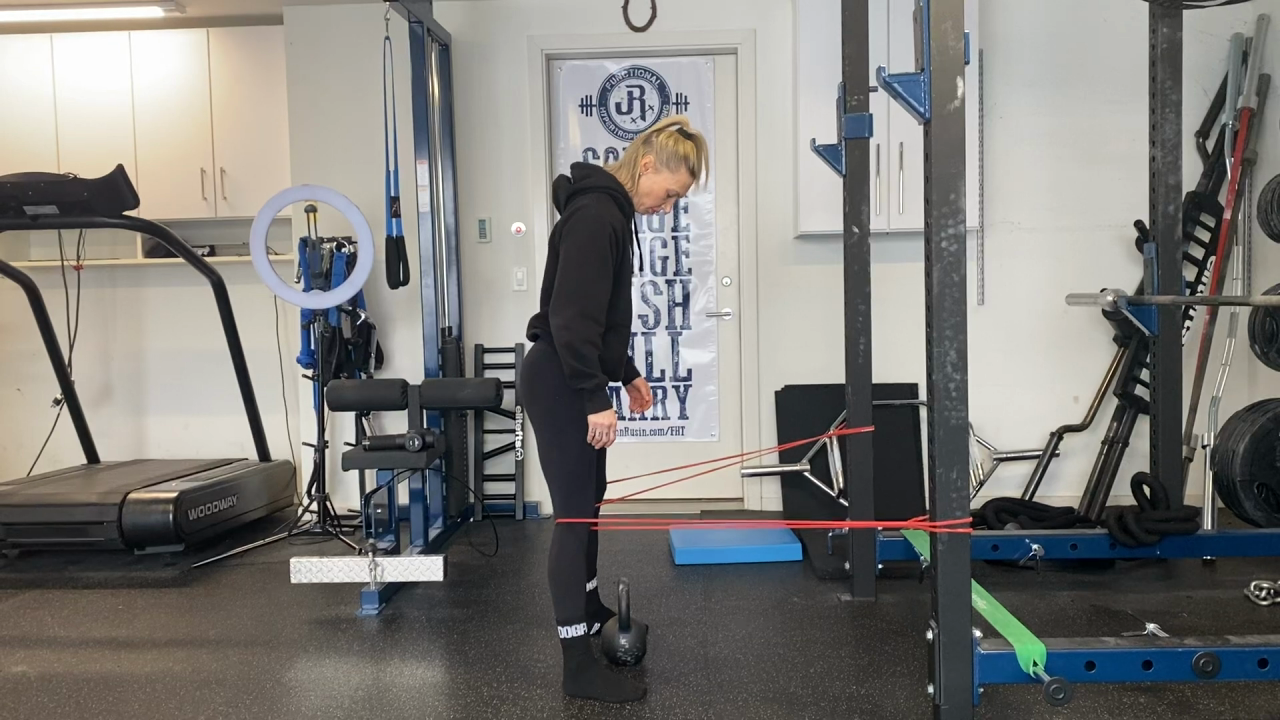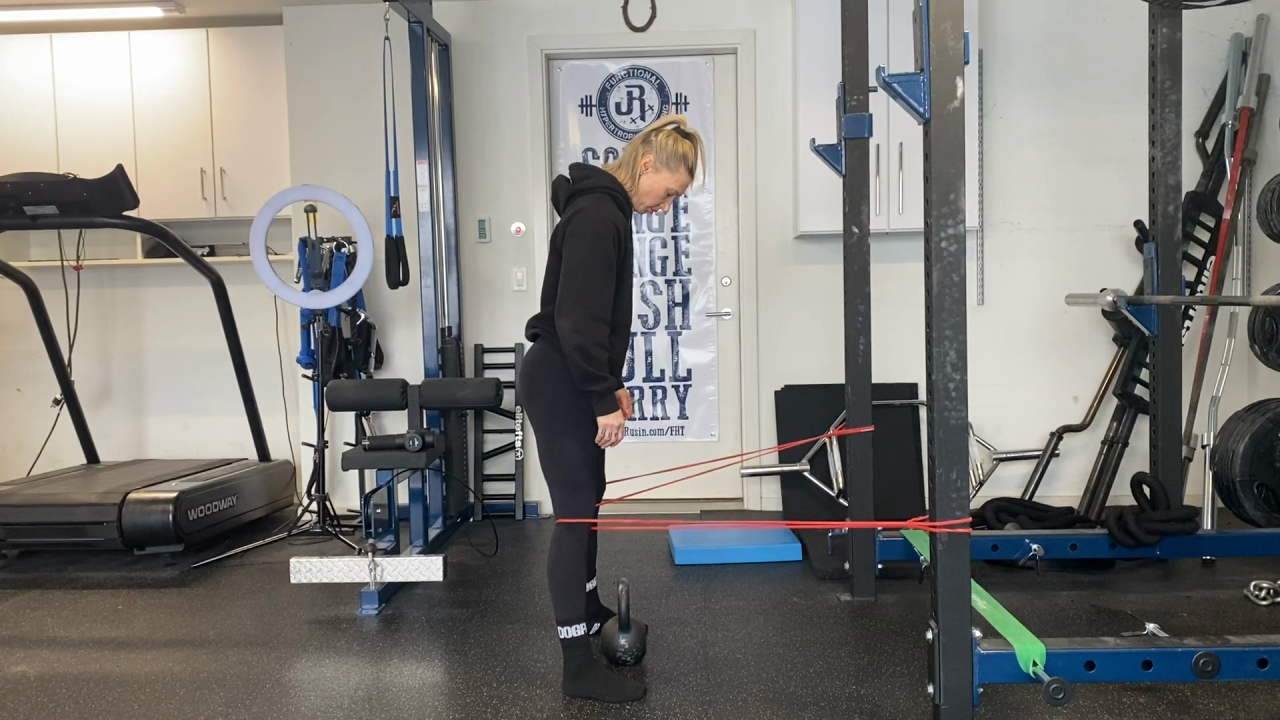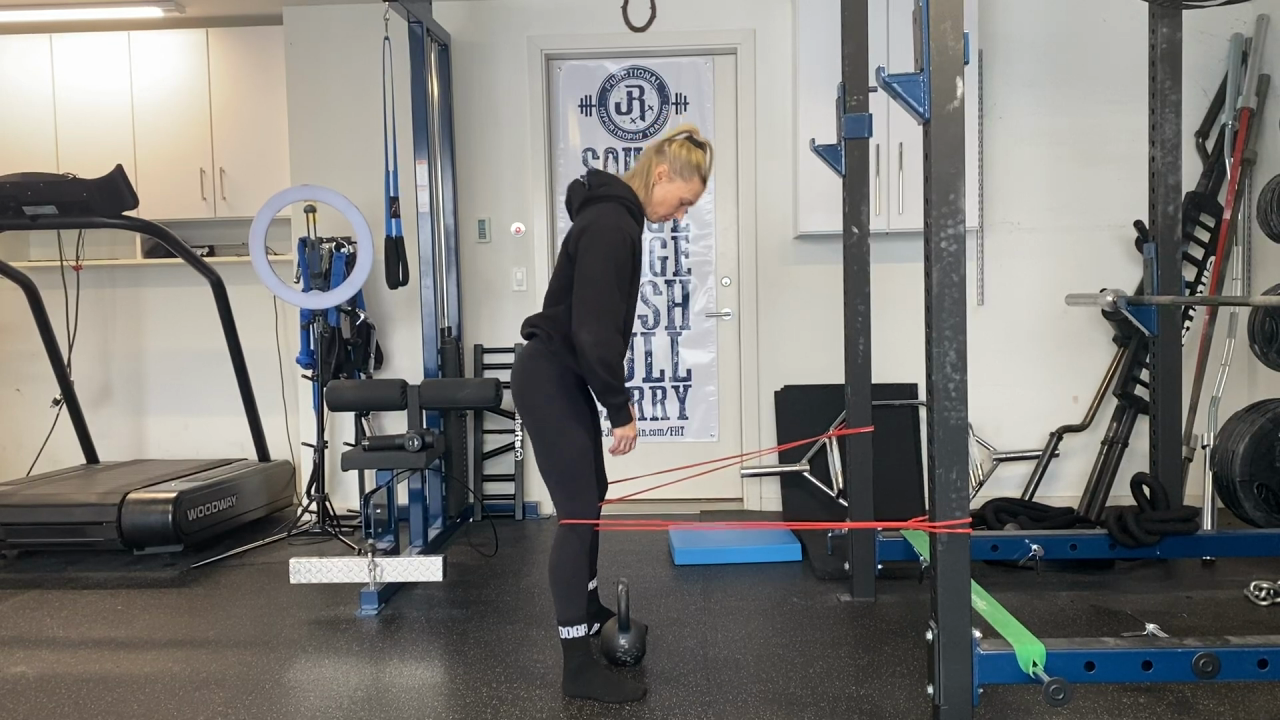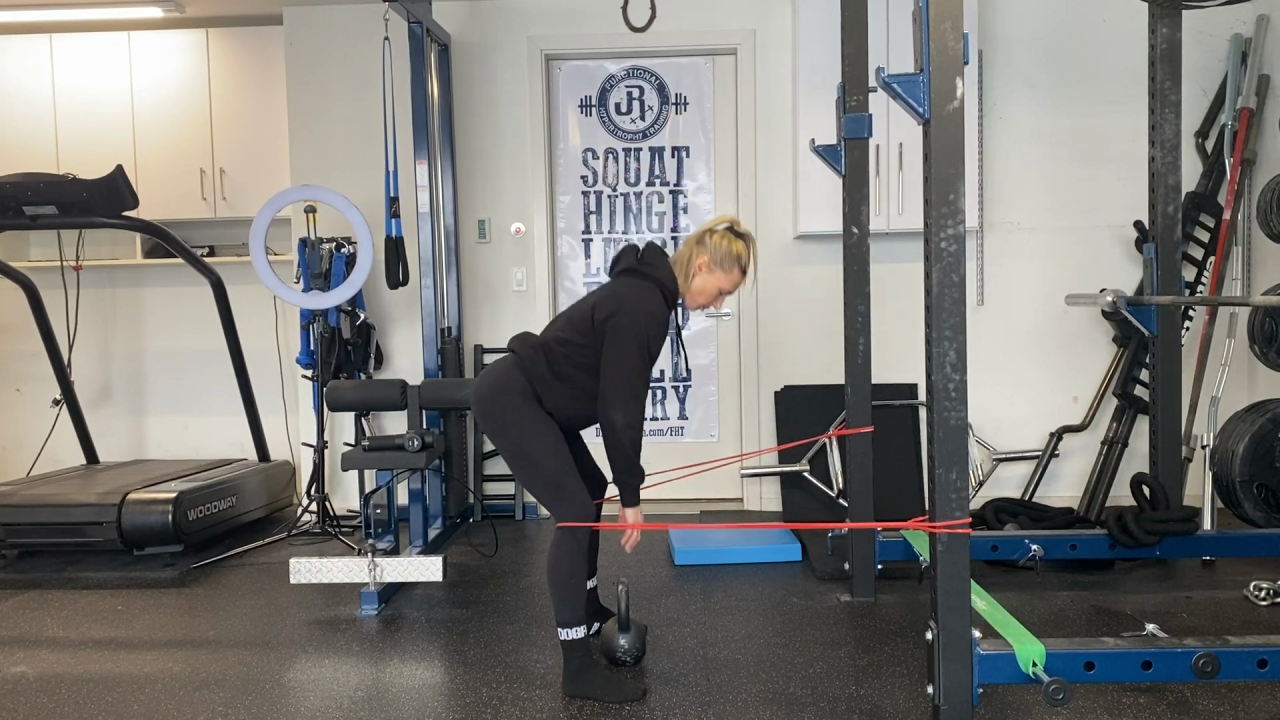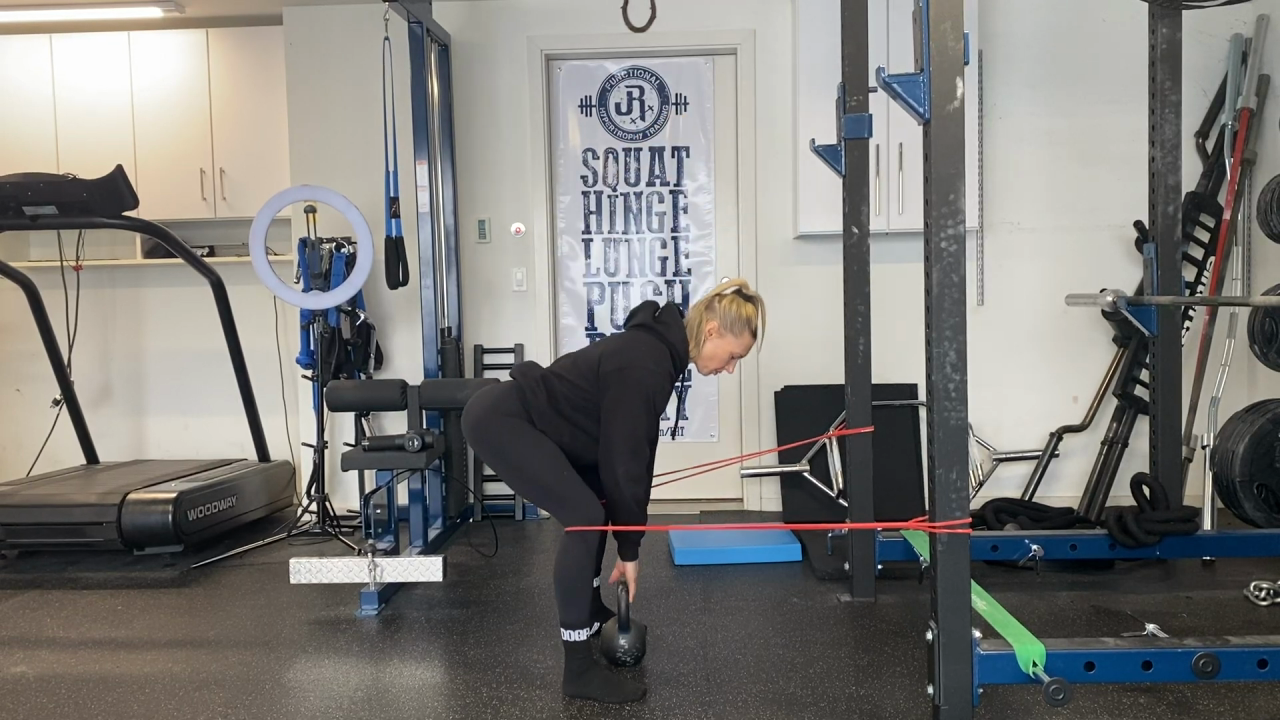
dt=0.4s
person 1, frame 1
left shoulder: (608, 211)
right shoulder: (593, 216)
right elbow: (571, 318)
left wrist: (627, 372)
right wrist: (596, 398)
left hip: (573, 381)
right hip: (560, 384)
left knee: (589, 500)
right knee: (574, 512)
left ankle: (591, 615)
right ankle: (579, 665)
person 1, frame 2
left shoulder: (605, 210)
right shoulder: (596, 216)
right elbow: (577, 320)
left wrist: (612, 384)
right wrist: (605, 399)
left hip: (571, 380)
right hip: (561, 382)
left knee: (588, 500)
right knee: (575, 513)
left ankle: (590, 614)
right ankle: (579, 666)
person 1, frame 3
left shoulder: (613, 216)
right shoulder: (609, 224)
right elbow: (594, 329)
left wrist: (614, 396)
right wrist: (619, 409)
left hip: (564, 378)
right hip: (550, 380)
left knee: (590, 498)
right knee: (578, 510)
left ankle: (590, 613)
right ankle: (578, 666)
person 1, frame 4
left shoulder: (646, 293)
right shoulder: (640, 307)
left elbow: (622, 399)
right elbow: (620, 408)
left wrist: (624, 485)
right wrist: (631, 496)
left hip: (535, 398)
right hip: (510, 399)
left knee: (590, 494)
right knee: (574, 512)
left ankle: (590, 614)
right ankle: (578, 666)
person 1, frame 5
left shoulder: (658, 350)
right shoulder: (644, 366)
left elbow: (636, 453)
right elbow: (622, 462)
left wrist: (630, 536)
right wrist: (630, 551)
left hip: (523, 417)
right hip: (500, 421)
left knee: (599, 500)
right knee: (583, 516)
left ankle: (591, 613)
right ankle: (579, 667)
